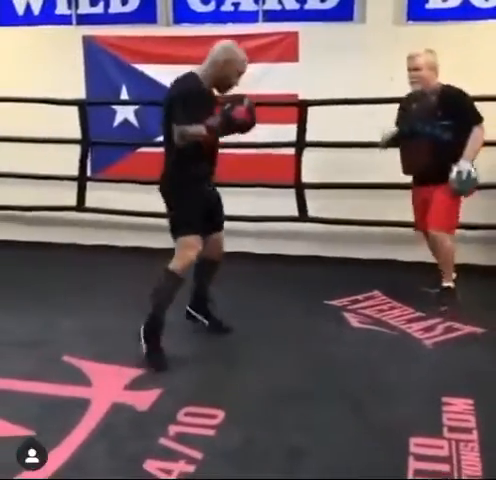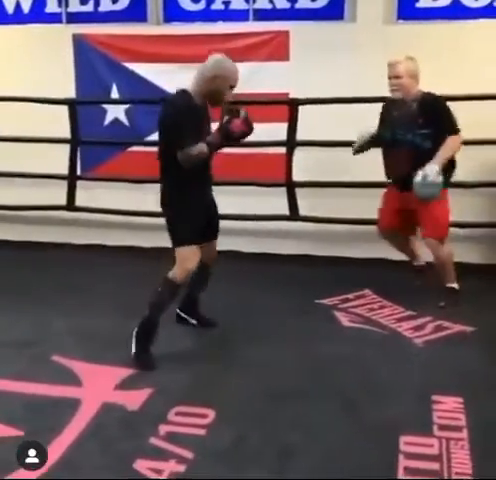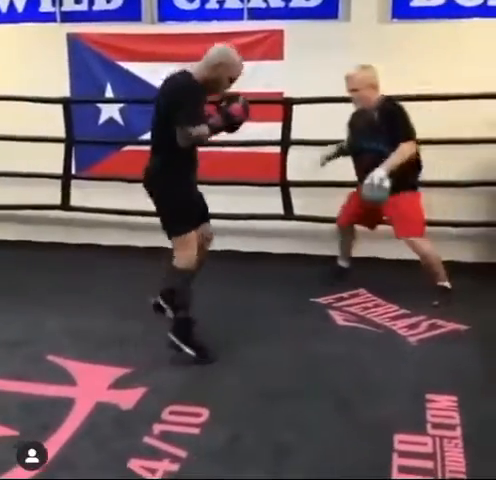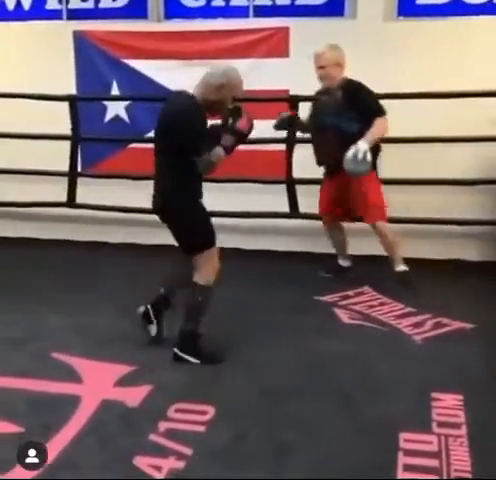
dt=0.2s
person 1, frame 1
left shoulder: (208, 92)
right shoulder: (187, 88)
right elbow: (184, 136)
left wrist: (229, 120)
right wrist: (223, 121)
left hip: (203, 182)
right hip: (180, 184)
left knee: (214, 248)
right knee: (187, 257)
left ankle: (199, 307)
right ankle: (152, 330)
person 1, frame 2
left shoulder: (198, 105)
right shoulder: (181, 106)
right elbow: (186, 155)
left wrist: (223, 135)
right wrist: (222, 135)
left hip: (200, 191)
right hip: (181, 196)
left knee: (207, 257)
right knee: (187, 266)
left ankle: (189, 308)
right ankle: (144, 333)
person 1, frame 3
left shoulder: (185, 84)
right shoulder: (186, 87)
right elbow: (185, 137)
left wrist: (218, 119)
right wrist: (222, 119)
left hip: (176, 176)
right hip: (167, 179)
left knee: (203, 236)
right knee: (189, 250)
left ankle: (171, 295)
right ankle: (182, 329)
person 1, frame 4
left shoulder: (178, 102)
right shoulder: (192, 112)
right elbow: (206, 163)
left wrist: (216, 135)
right wrist: (232, 138)
left hip: (171, 196)
right hip: (181, 200)
left knee: (198, 257)
right knee: (208, 267)
left ankle: (156, 308)
right ankle: (187, 343)
person 2, frame 1
left shoulder: (453, 97)
right shoulder: (408, 103)
left elbow: (478, 128)
left wrist: (466, 160)
right wrist: (392, 136)
left hip: (447, 178)
right hip: (421, 178)
left knee: (438, 231)
right knee: (427, 230)
left ankle: (449, 285)
right ankle: (446, 278)
person 2, frame 2
left shoulder: (432, 104)
right shoulder: (389, 108)
left elbow: (454, 138)
right elbow: (384, 137)
left wrist: (437, 164)
right wrist: (369, 140)
right hip: (401, 183)
left knee: (434, 239)
right knee: (387, 227)
left ankle: (451, 285)
right ankle: (416, 261)
person 2, frame 3
left shoulder: (392, 110)
right shoulder: (357, 117)
left elbow: (409, 145)
left wrist: (383, 169)
right wrist: (339, 150)
left hip: (399, 185)
right hip: (369, 184)
left knee: (415, 237)
right knee: (343, 221)
left ankle: (442, 284)
right ankle: (344, 265)
person 2, frame 4
left shoulder: (357, 91)
right shoulder: (320, 97)
left elbow: (382, 121)
right elbow: (314, 126)
left wrist: (364, 143)
right wrist: (298, 124)
left hip: (360, 168)
right hip: (334, 168)
left knee: (375, 219)
right knee: (329, 216)
left ankle: (399, 266)
right ankle: (344, 261)
